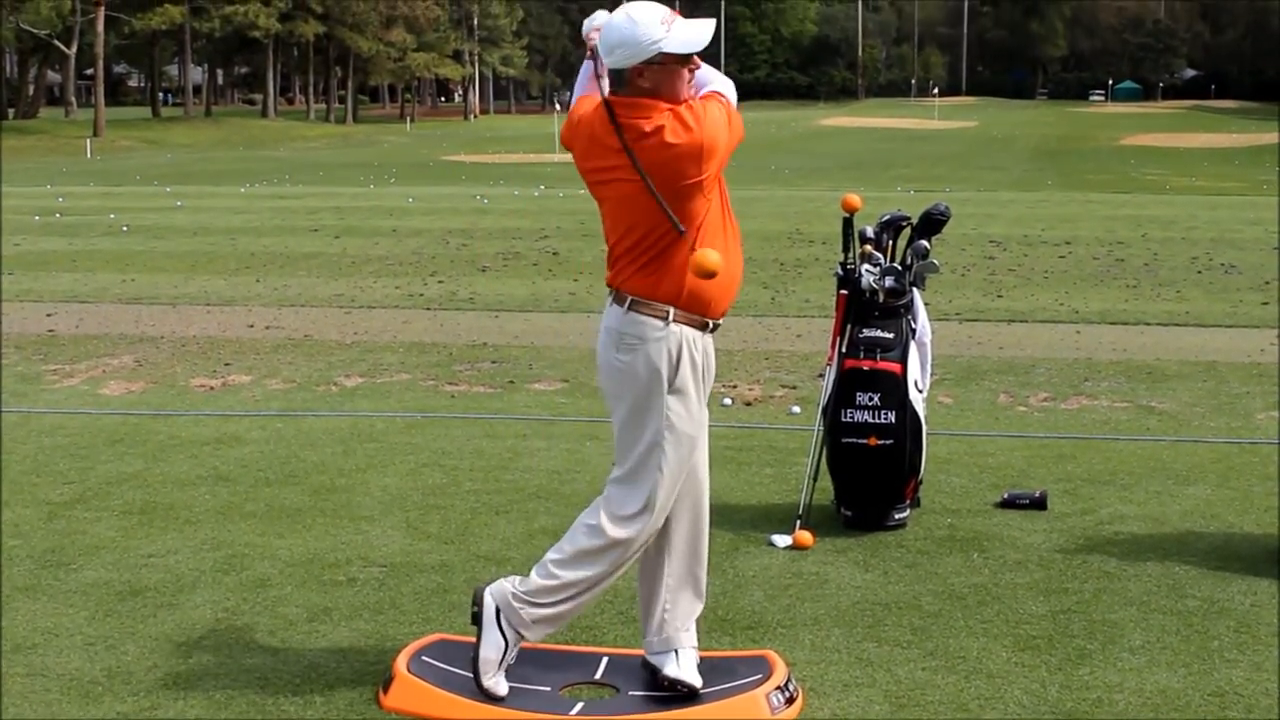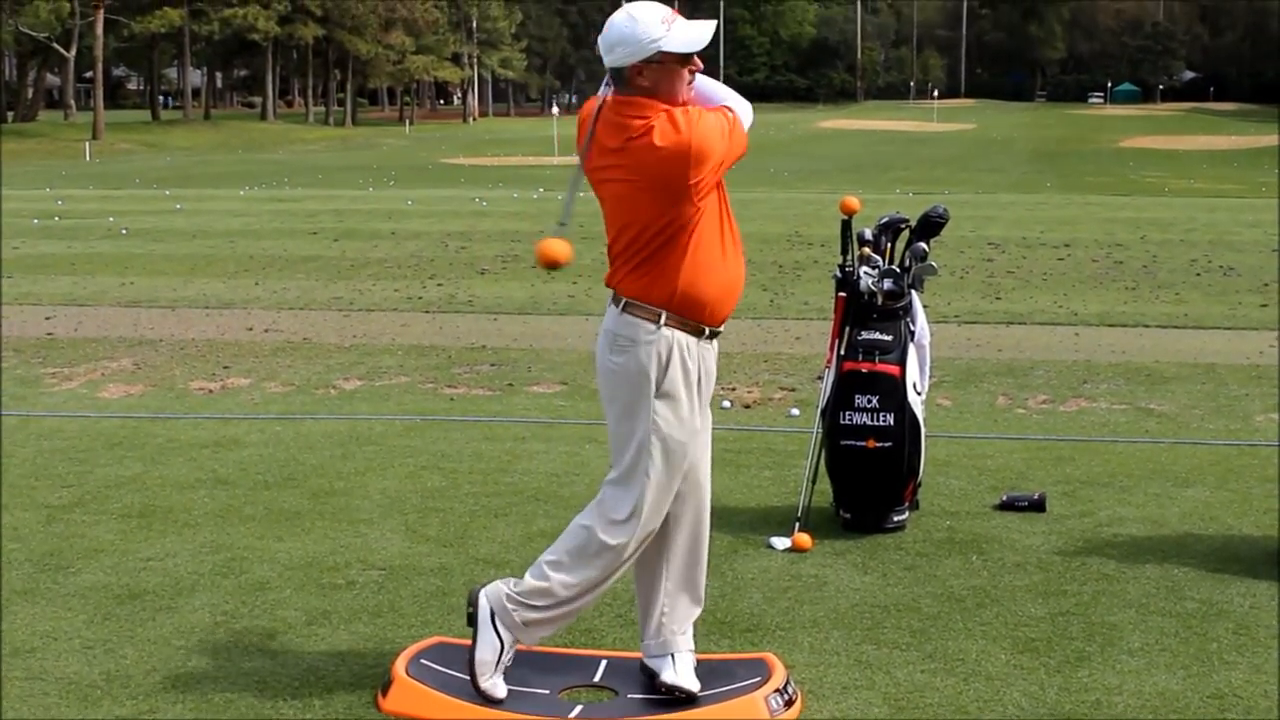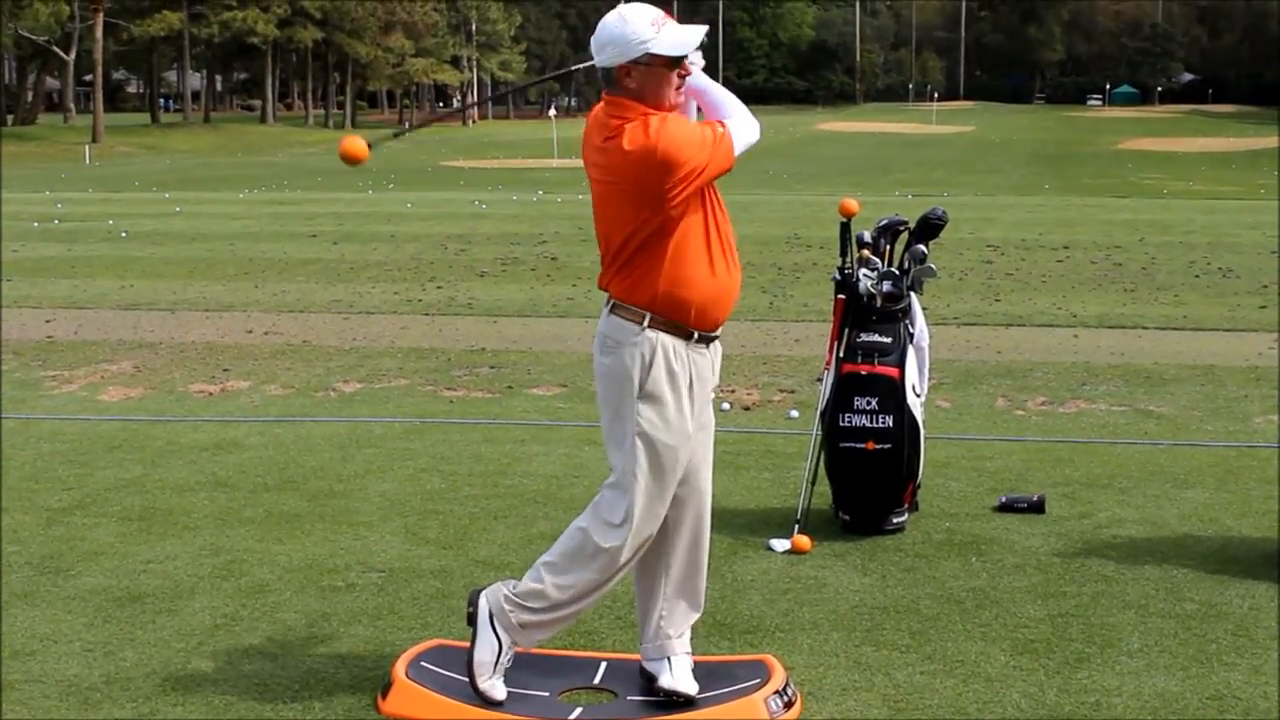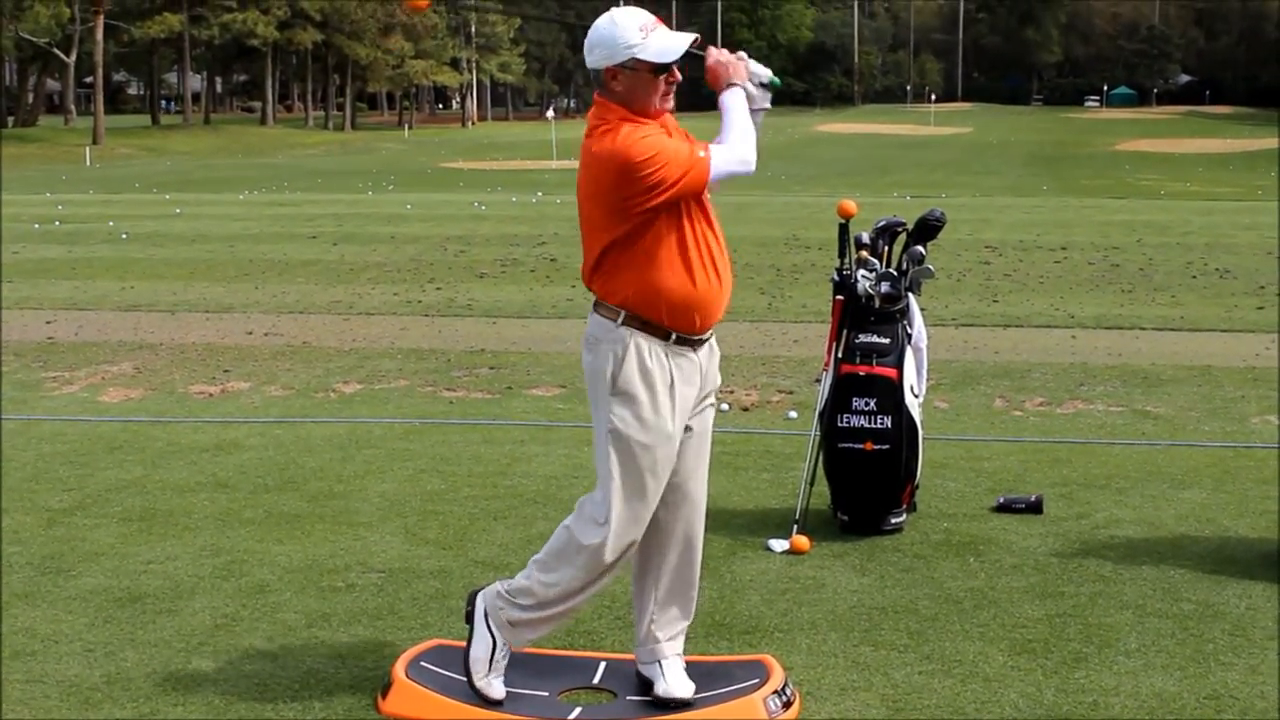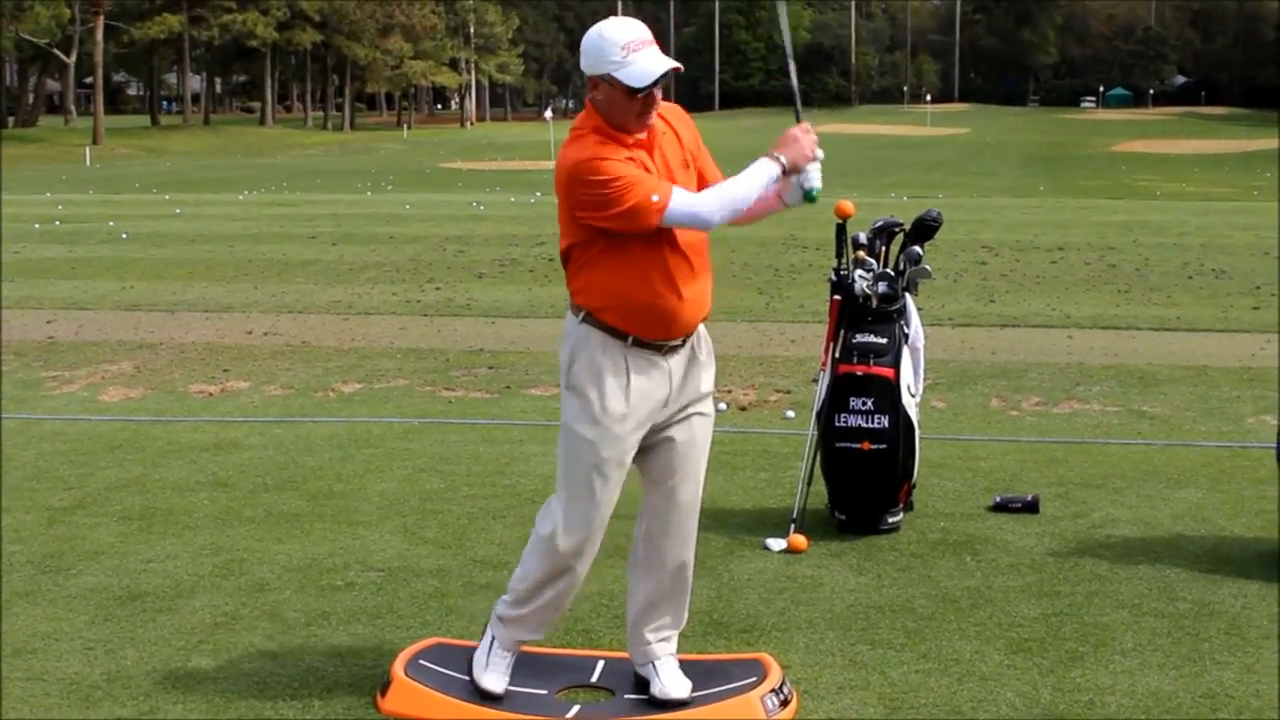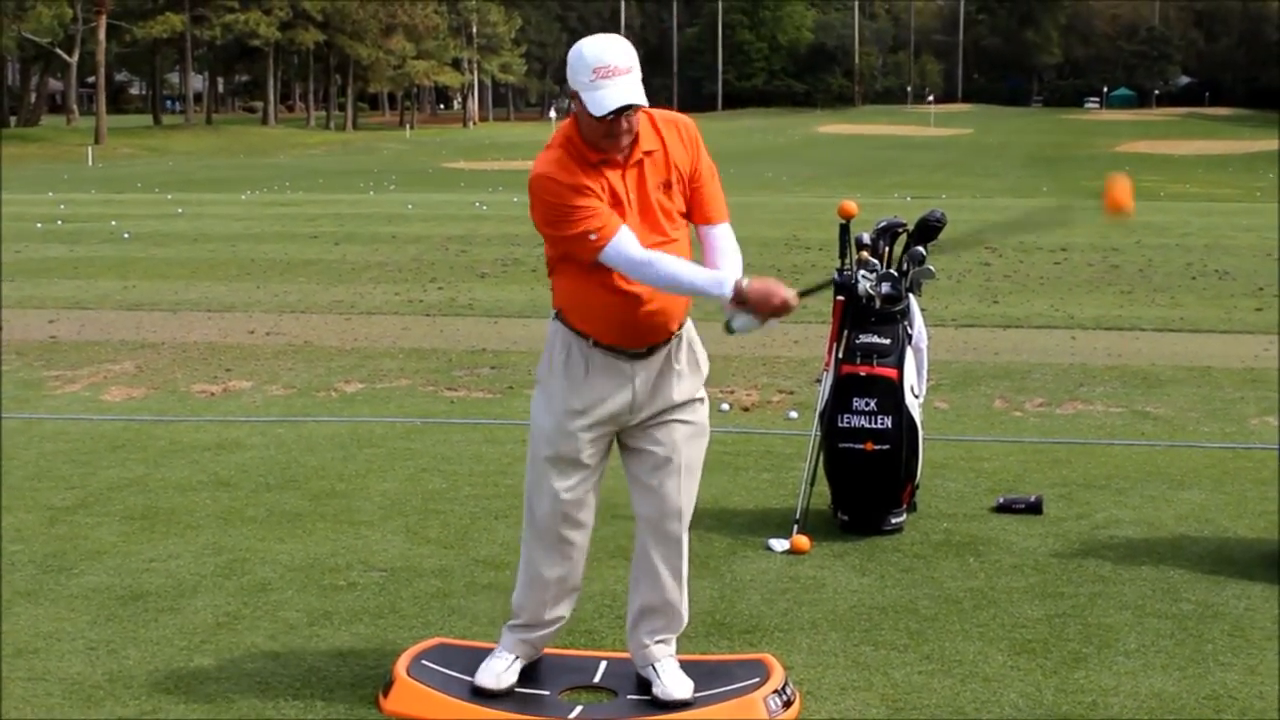
dt=0.2s
person 1, frame 1
left shoulder: (591, 122)
right shoulder: (692, 138)
right elbow: (718, 85)
right wrist: (651, 58)
left hip: (662, 333)
right hip: (663, 341)
left knee: (684, 495)
right knee: (641, 501)
left ankle: (671, 640)
right ankle: (515, 608)
person 1, frame 2
left shoulder: (600, 120)
right shoulder: (687, 140)
right elbow: (739, 110)
left wrist: (622, 59)
right wrist: (690, 83)
left hip: (670, 340)
right hip: (659, 346)
left knee: (685, 500)
right knee: (635, 505)
left ankle: (668, 644)
right ankle: (510, 610)
person 1, frame 3
left shoulder: (609, 120)
right shoulder: (659, 143)
right elbow: (744, 130)
left wrist: (681, 77)
right wrist: (696, 80)
left hip: (684, 347)
right hip: (653, 350)
left knee: (685, 506)
right knee: (633, 511)
left ankle: (666, 648)
right ankle: (509, 613)
person 1, frame 4
left shoulder: (642, 122)
right shoulder: (625, 148)
left elbow: (716, 157)
right elbow: (736, 162)
left wrist: (739, 93)
right wrist: (729, 88)
left hip: (691, 349)
right hip: (639, 354)
left knee: (679, 512)
right knee: (620, 514)
left ankle: (660, 651)
right ankle: (504, 613)
person 1, frame 5
left shoulder: (672, 122)
right shoulder: (587, 161)
left elbow: (724, 204)
right elbow: (695, 214)
left wrist: (789, 186)
right wrist: (779, 159)
left hip: (687, 353)
right hip: (611, 359)
left knee: (675, 516)
right knee: (581, 510)
left ankle: (654, 648)
right ankle: (510, 625)
person 1, frame 6
left shoulder: (677, 133)
right shoulder: (553, 175)
left elbow: (713, 229)
right elbow: (633, 260)
left wrist: (740, 289)
right wrist: (736, 290)
left hip: (670, 357)
right hip: (584, 361)
left knee: (666, 515)
right knee: (557, 511)
left ankle: (655, 648)
right ankle: (524, 639)
